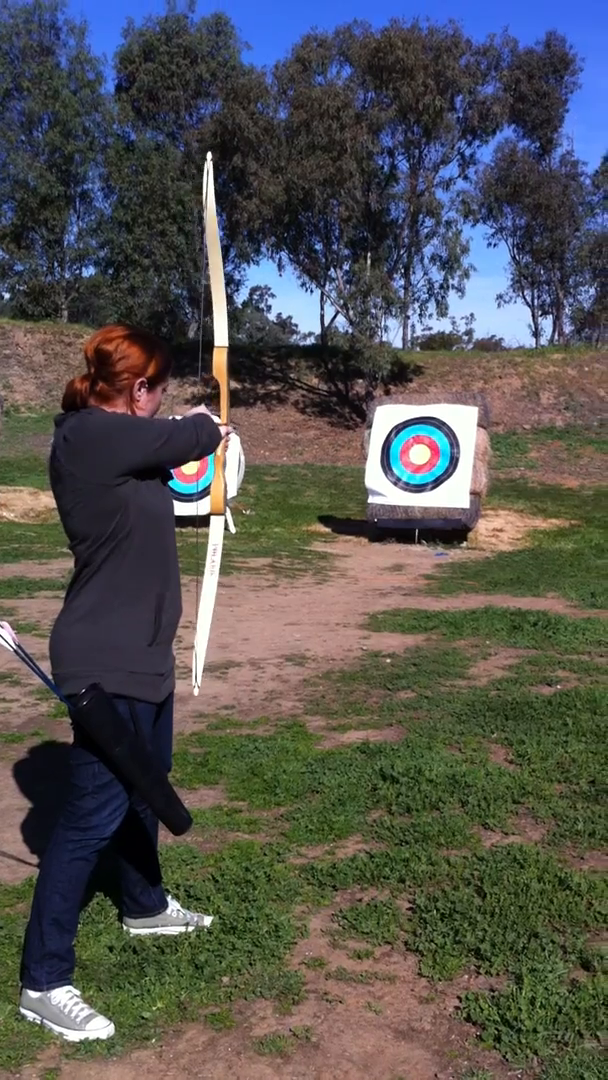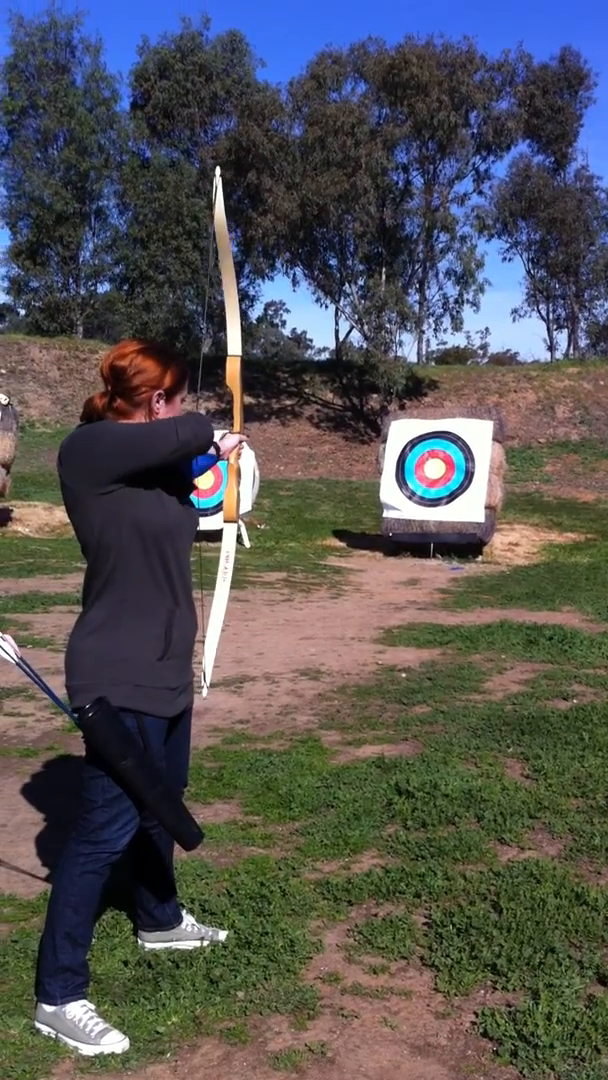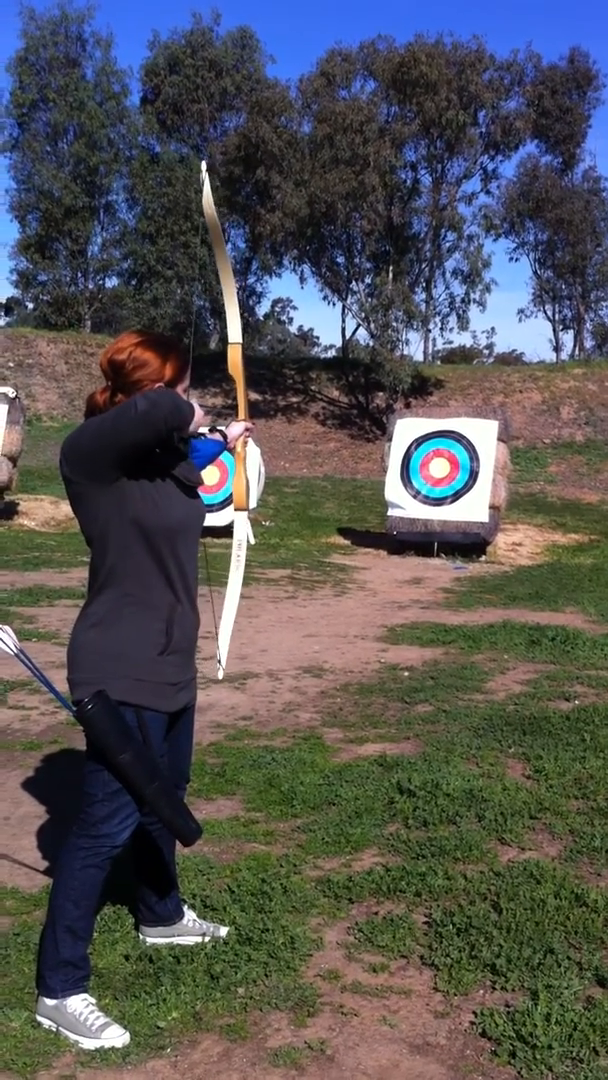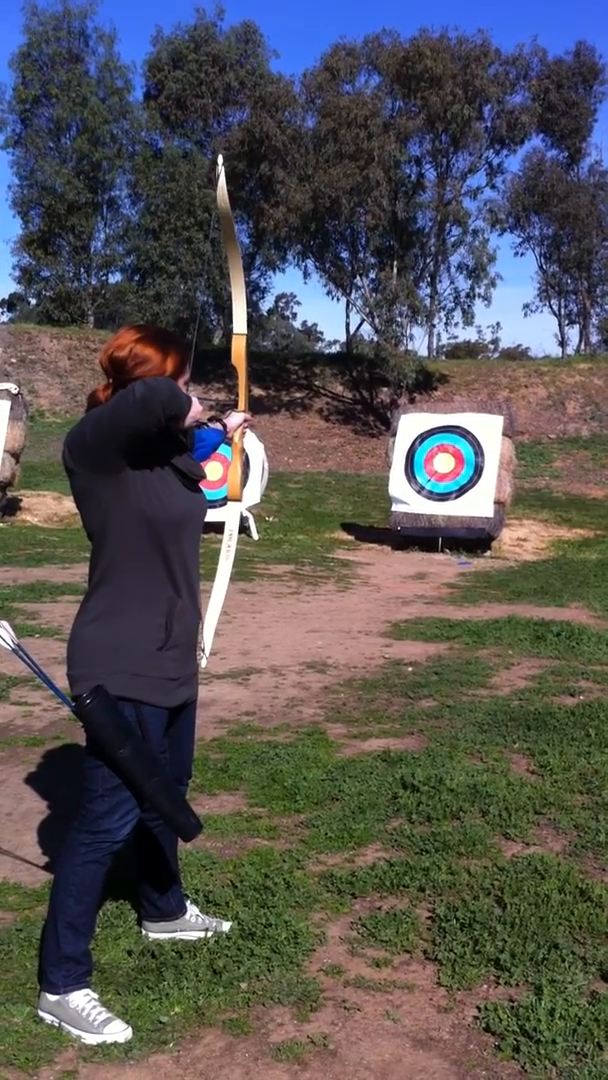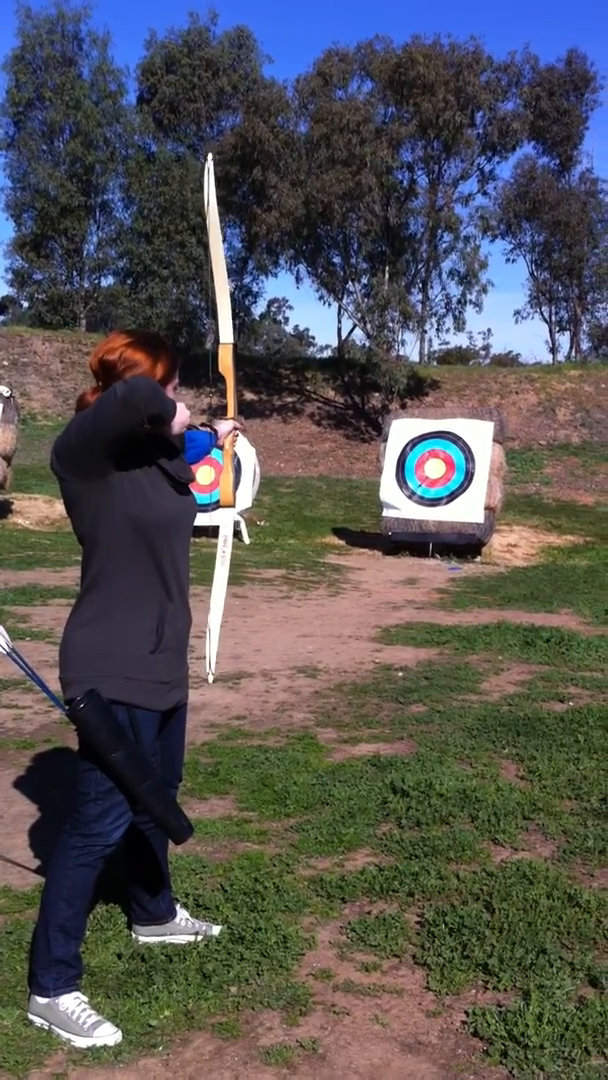
dt=1s
person 1, frame 1
left shoulder: (114, 442)
right shoulder: (89, 438)
right elbow: (193, 437)
left wrist: (192, 434)
right wrist: (205, 427)
left hip: (138, 652)
right hip: (106, 662)
left knee: (142, 786)
right knee: (96, 810)
left ankle: (145, 906)
right ankle: (43, 982)
person 1, frame 2
left shoulder: (157, 464)
right shoulder: (87, 451)
right elbow: (191, 433)
left wrist: (212, 454)
right wrist: (202, 434)
left hip: (164, 665)
right hip: (119, 675)
right knee: (107, 824)
left ankle: (160, 919)
right ankle: (58, 996)
person 1, frame 3
left shoulder: (162, 456)
right shoulder: (88, 450)
right elbow: (154, 413)
left wrist: (219, 442)
right wrist: (190, 417)
left hip: (167, 660)
right hip: (120, 669)
right knee: (107, 820)
left ankle: (161, 915)
right ankle: (58, 991)
person 1, frame 4
left shoulder: (165, 448)
right shoulder: (93, 444)
right elbow: (152, 400)
left wrist: (219, 430)
right wrist: (185, 410)
left hip: (168, 655)
right hip: (121, 665)
right knee: (109, 815)
left ankle: (165, 911)
right ankle: (61, 985)
person 1, frame 5
left shoulder: (153, 451)
right shoulder: (83, 450)
right elbow: (130, 398)
left wrist: (208, 437)
right wrist: (166, 415)
left hip: (158, 658)
right hip: (112, 669)
right knee: (100, 819)
left ankle: (154, 915)
right ankle: (51, 989)
